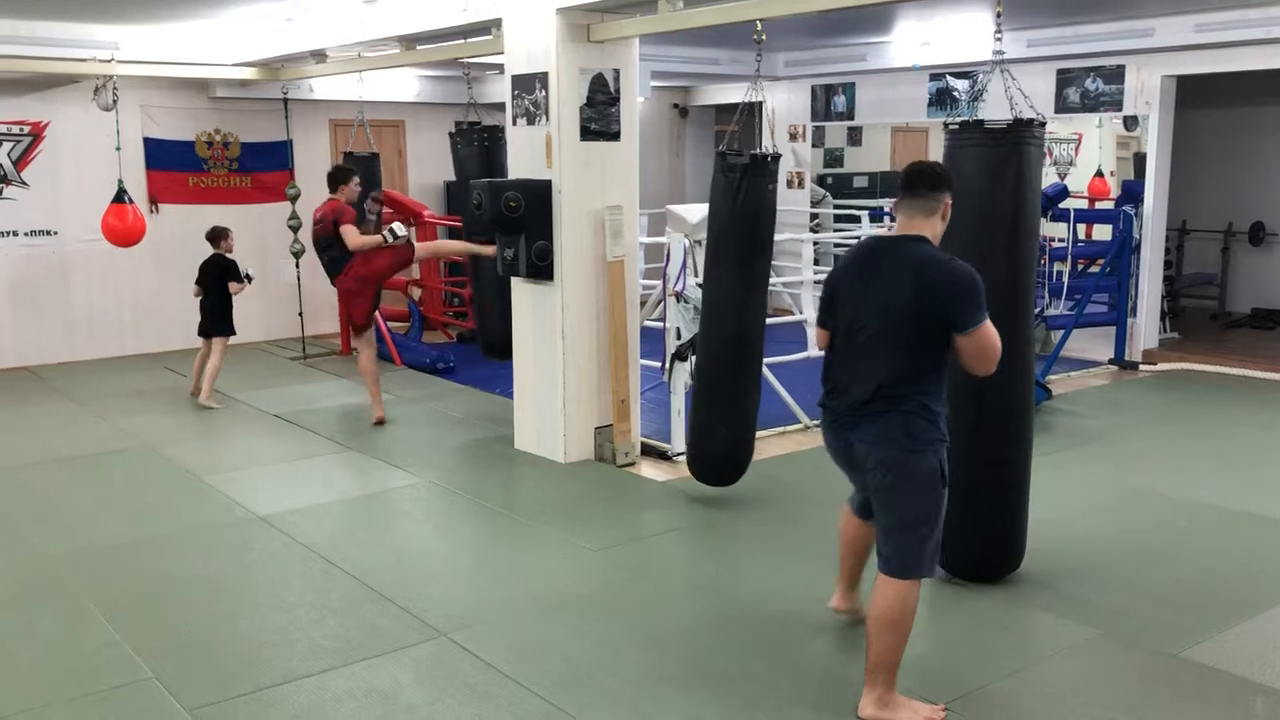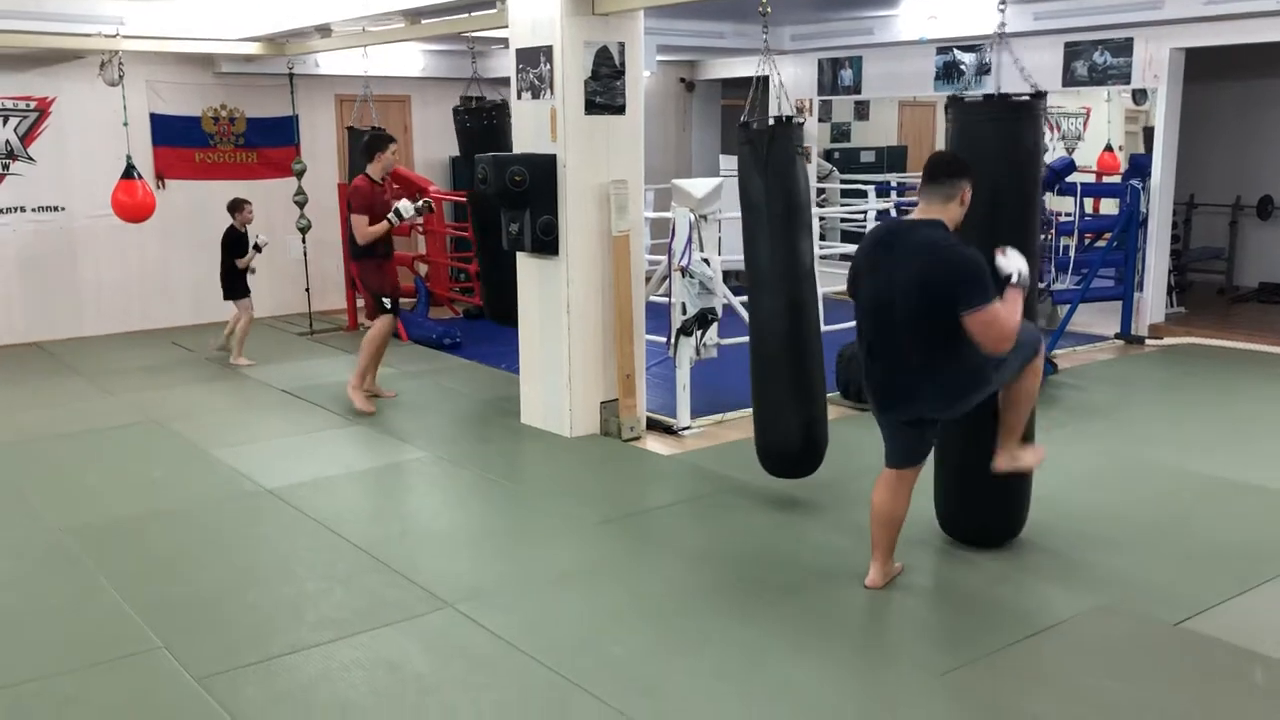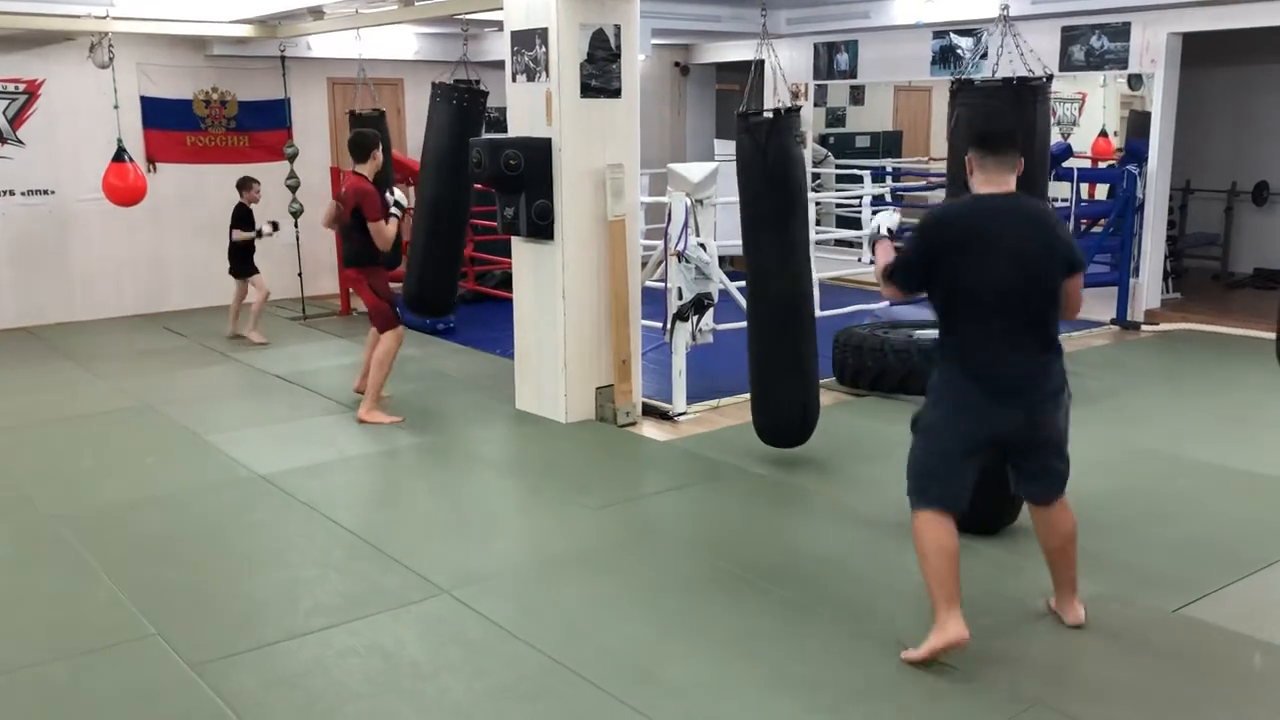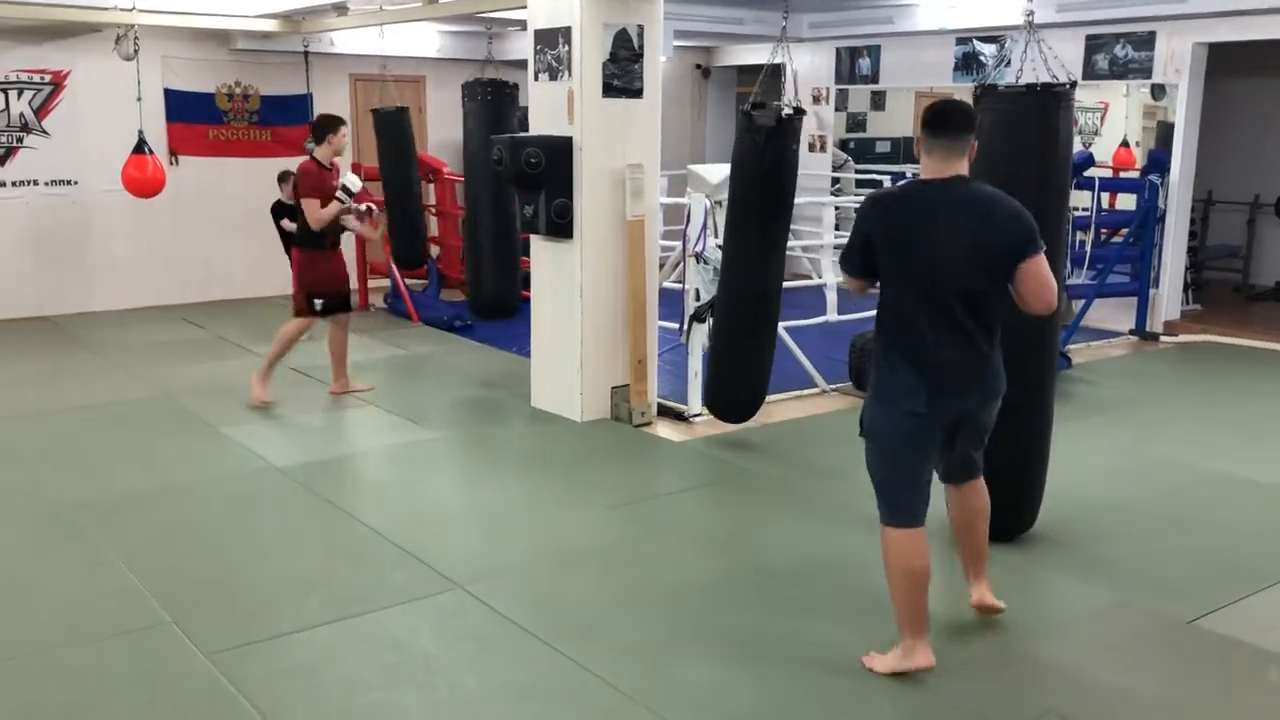
dt=0.7s
person 1, frame 1
left shoulder: (849, 263)
right shoulder: (951, 277)
left elbow: (822, 340)
right elbow: (983, 361)
left hip: (840, 423)
right hip: (905, 434)
left knee: (867, 499)
right knee: (904, 564)
left ankle: (845, 592)
person 1, frame 2
left shoulder: (874, 242)
right shoulder: (960, 261)
right elbow: (998, 341)
right wrist: (1015, 285)
left hip: (886, 387)
right hip: (948, 383)
left knee: (901, 465)
right knee: (1026, 343)
left ankle: (880, 566)
right ankle: (1008, 448)
person 1, frame 3
left shoulder: (943, 224)
right shoulder: (1053, 225)
left elbow: (893, 288)
right elbow: (1070, 309)
left wrist: (884, 243)
left hip: (965, 390)
right hip: (1042, 386)
left knee: (931, 503)
right knee: (1048, 496)
left ankle: (948, 623)
right ankle: (1068, 600)
person 1, frame 4
left shoulder: (882, 210)
right shoulder: (1008, 214)
left elbow: (855, 281)
right elbow: (1043, 302)
left hip: (906, 386)
right hip: (978, 380)
left knee: (902, 514)
right knee: (964, 474)
left ankle: (914, 645)
right ankle: (978, 583)
person 2, frame 1
left shoulder: (319, 215)
right shoulder: (343, 210)
right elbow: (354, 244)
left wrist: (376, 234)
right wrist: (388, 236)
left hip: (344, 282)
right hip: (359, 268)
left knee: (365, 344)
right knee: (426, 248)
left ankle: (377, 408)
right ankle: (485, 250)
person 2, frame 2
left shoulder: (383, 184)
right shoulder: (360, 188)
right elbow: (362, 236)
left wrist: (414, 211)
right wrist: (394, 218)
left hip: (385, 260)
right hip: (367, 263)
left knee: (388, 323)
right knee: (384, 321)
left ankle: (369, 382)
right ankle: (356, 384)
person 2, frame 3
left shoulder: (347, 184)
right shoulder: (367, 192)
left elbow: (329, 221)
right elbow: (385, 243)
right wrist: (396, 212)
left hip: (354, 265)
right hip: (364, 270)
left knee: (382, 323)
right knee: (393, 331)
left ankle: (364, 381)
right ankle: (369, 409)
person 2, frame 4
left shoulder: (333, 169)
right shoulder: (308, 171)
right elbow: (315, 220)
left wrist: (352, 208)
right wrist: (343, 196)
left hip: (331, 251)
right hip: (310, 254)
left knee: (341, 316)
right knee: (304, 319)
left ankle: (340, 380)
right ankle: (261, 376)
